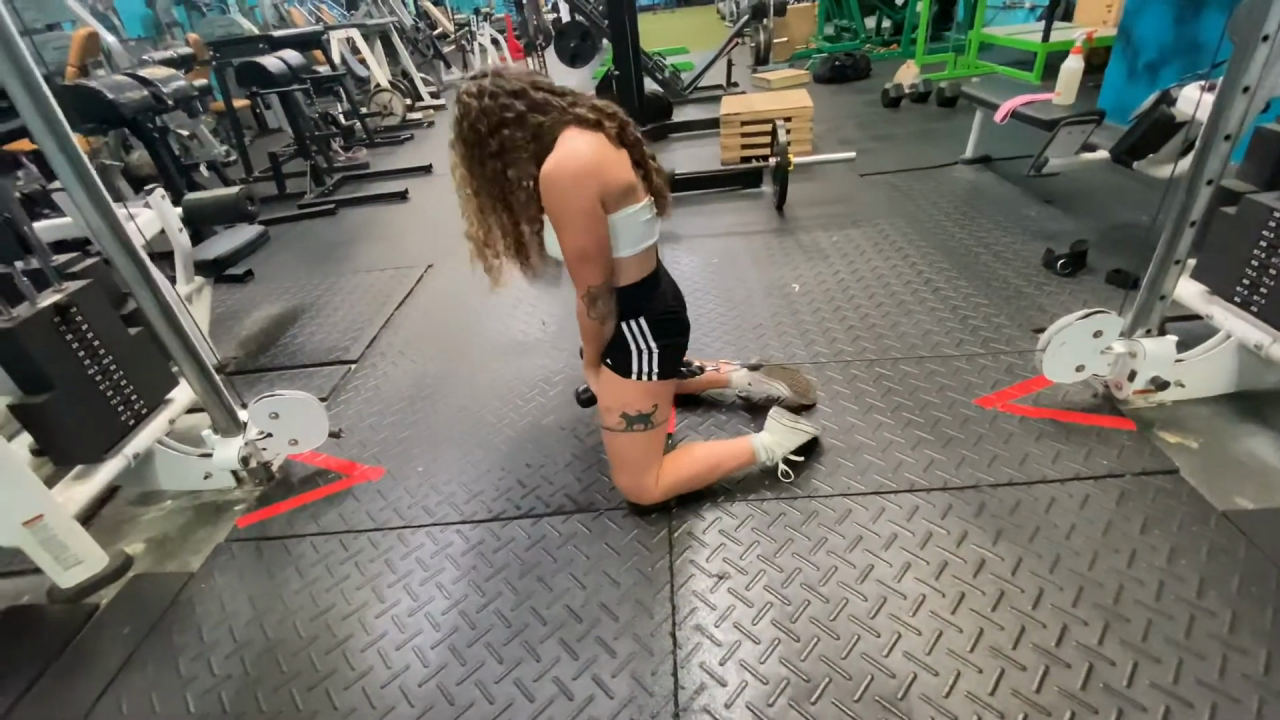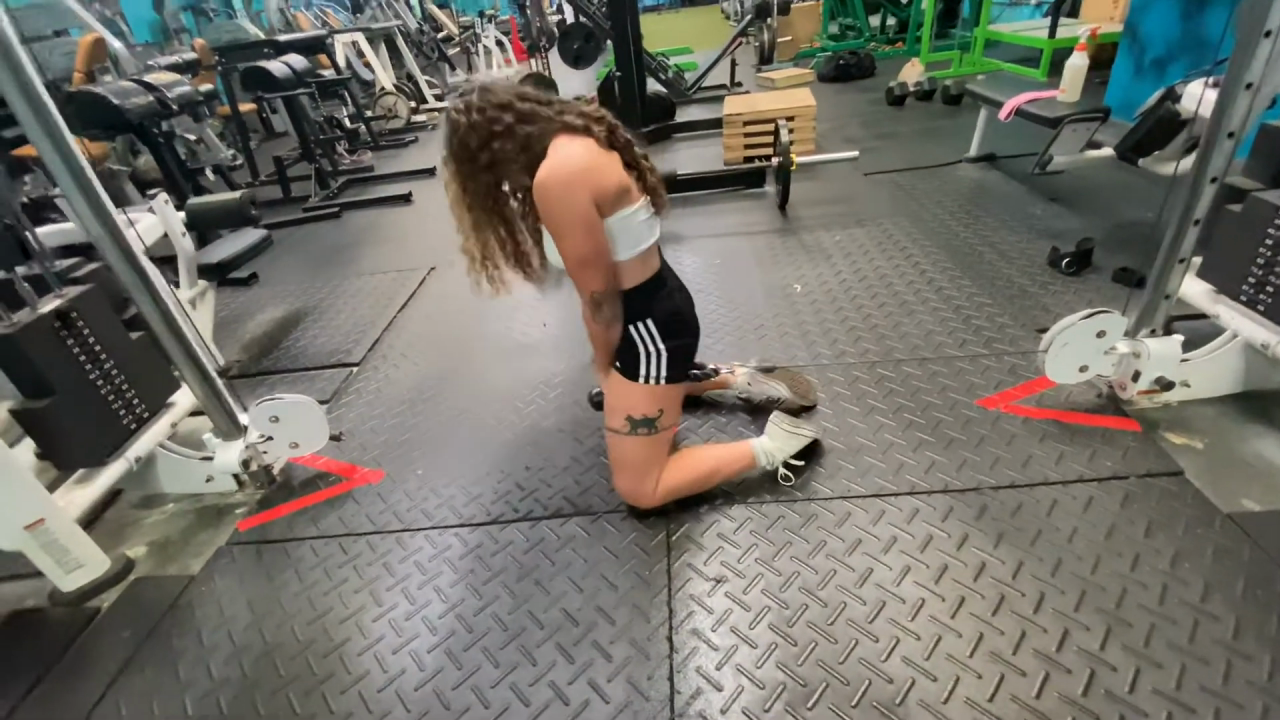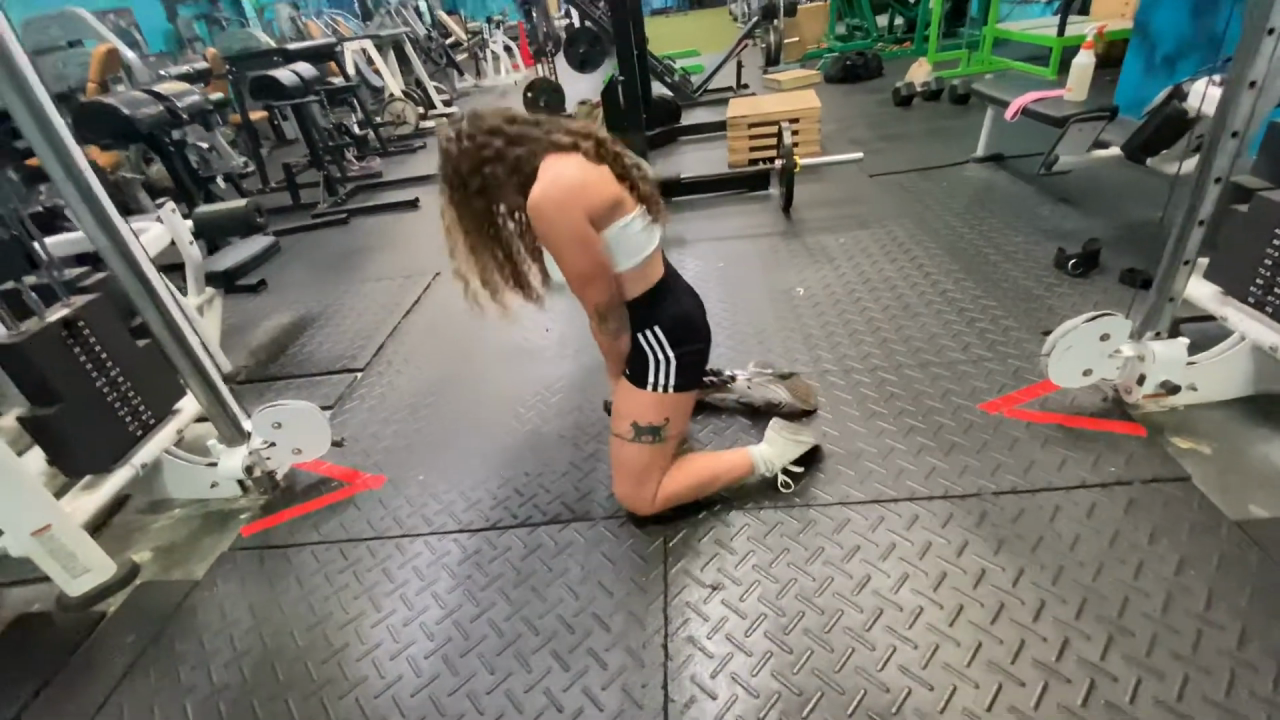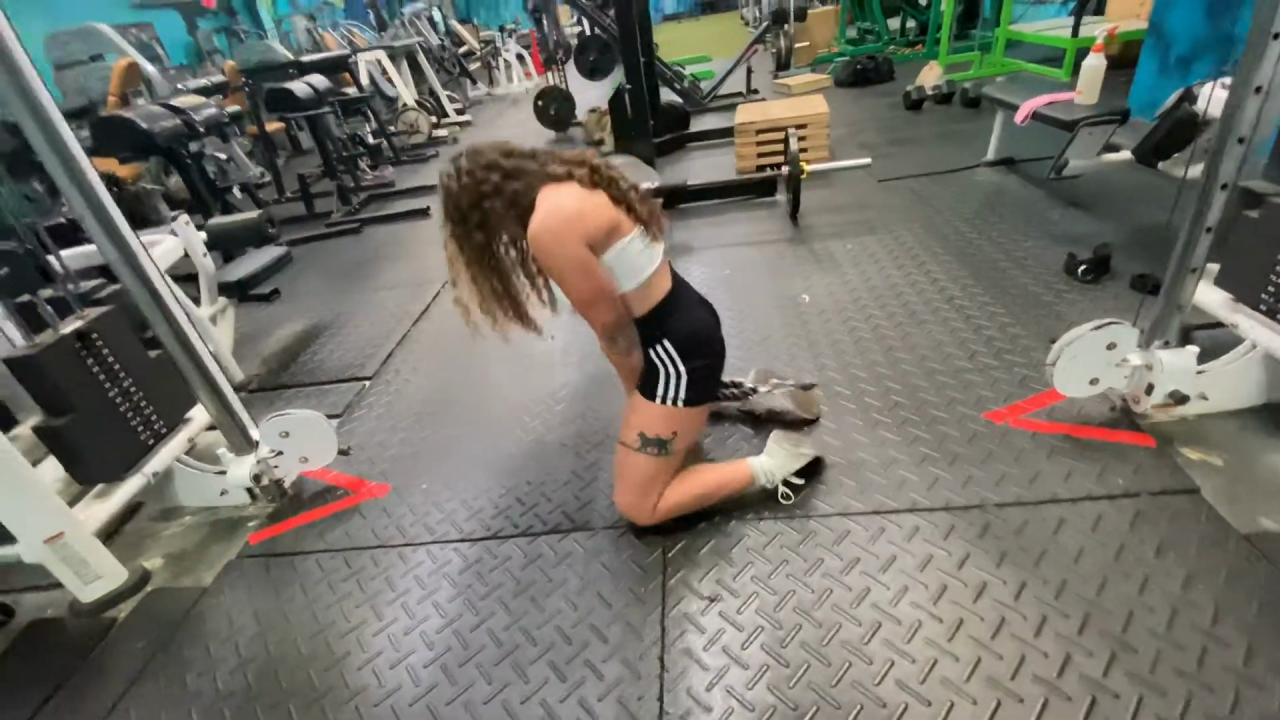
dt=0.1s
person 1, frame 1
left shoulder: (564, 167)
right shoulder: (583, 130)
left elbow: (593, 289)
left wrist: (590, 361)
left hip: (637, 322)
right hip: (646, 303)
left knee: (641, 486)
right knee: (647, 382)
left ankle: (767, 443)
right ankle: (743, 380)
person 1, frame 2
left shoulder: (557, 176)
right shoulder: (573, 135)
left elbow: (599, 293)
left wrist: (604, 364)
left hip: (652, 326)
right hip: (658, 304)
left knee: (640, 489)
right knee: (627, 388)
left ankle: (769, 449)
right ankle: (743, 380)
person 1, frame 3
left shoulder: (549, 195)
right shoulder: (566, 153)
left elbow: (603, 305)
left wrist: (616, 372)
left hip: (659, 333)
right hip: (665, 310)
left knee: (638, 495)
right knee: (637, 400)
left ankle: (766, 455)
person 1, frame 4
left shoulder: (548, 227)
right shoulder: (564, 181)
left elbow: (612, 325)
left wrist: (635, 383)
left hip: (682, 349)
right hip: (688, 318)
left knee: (638, 505)
right knee: (644, 398)
left ankle: (767, 467)
